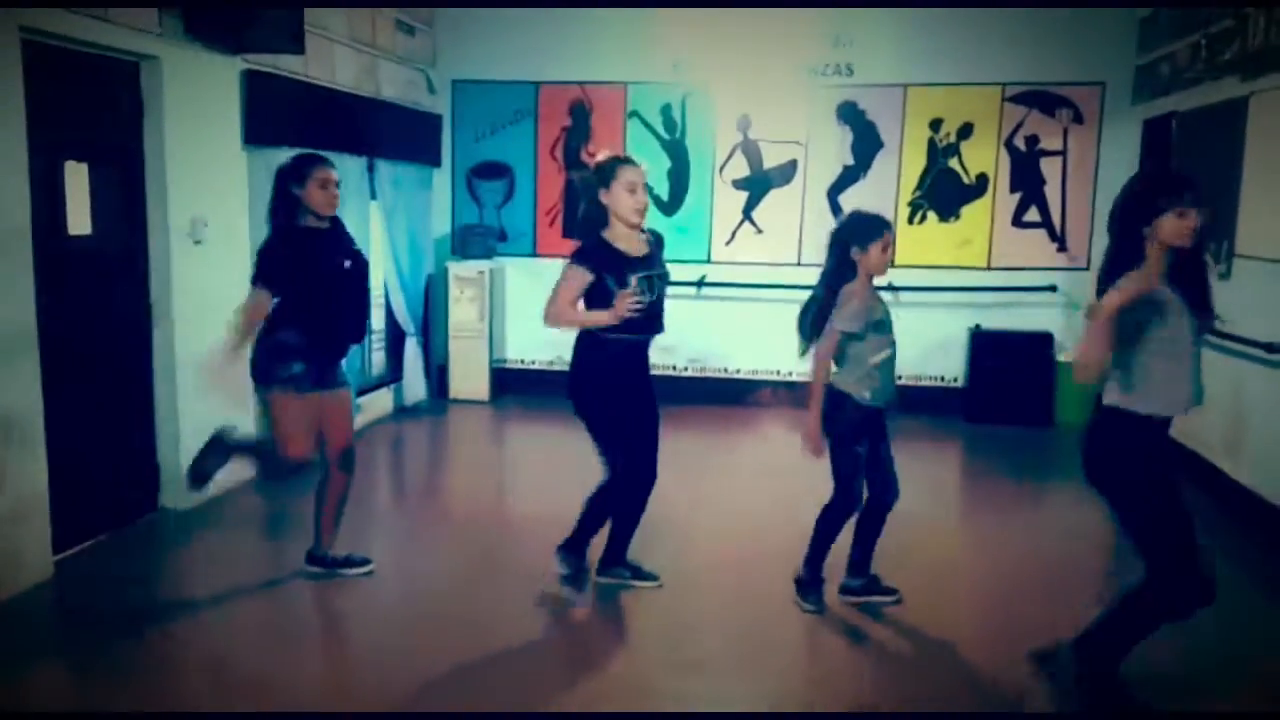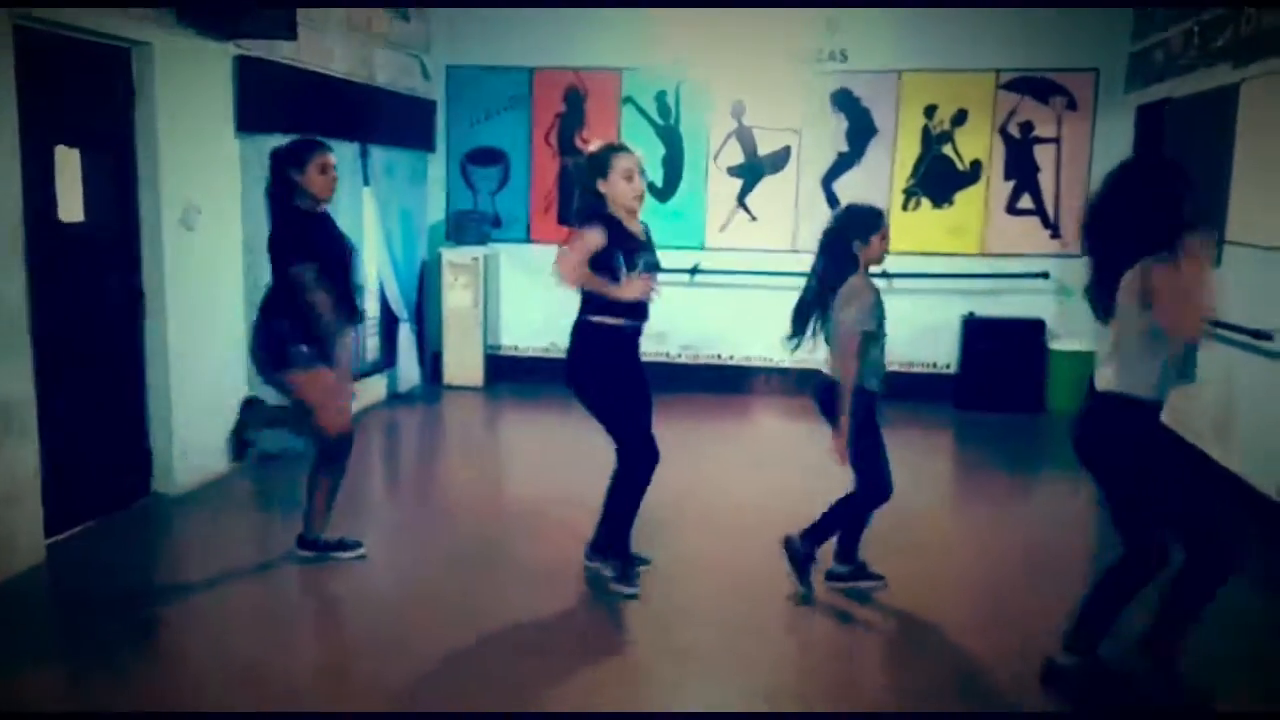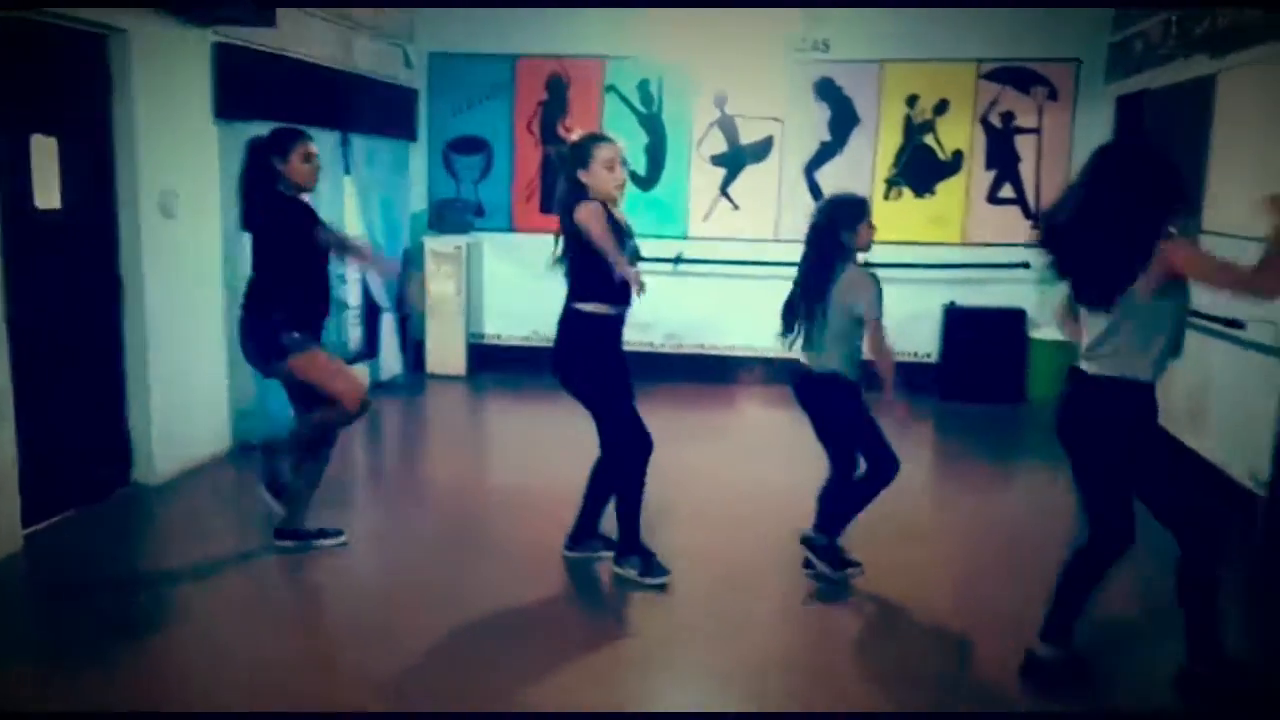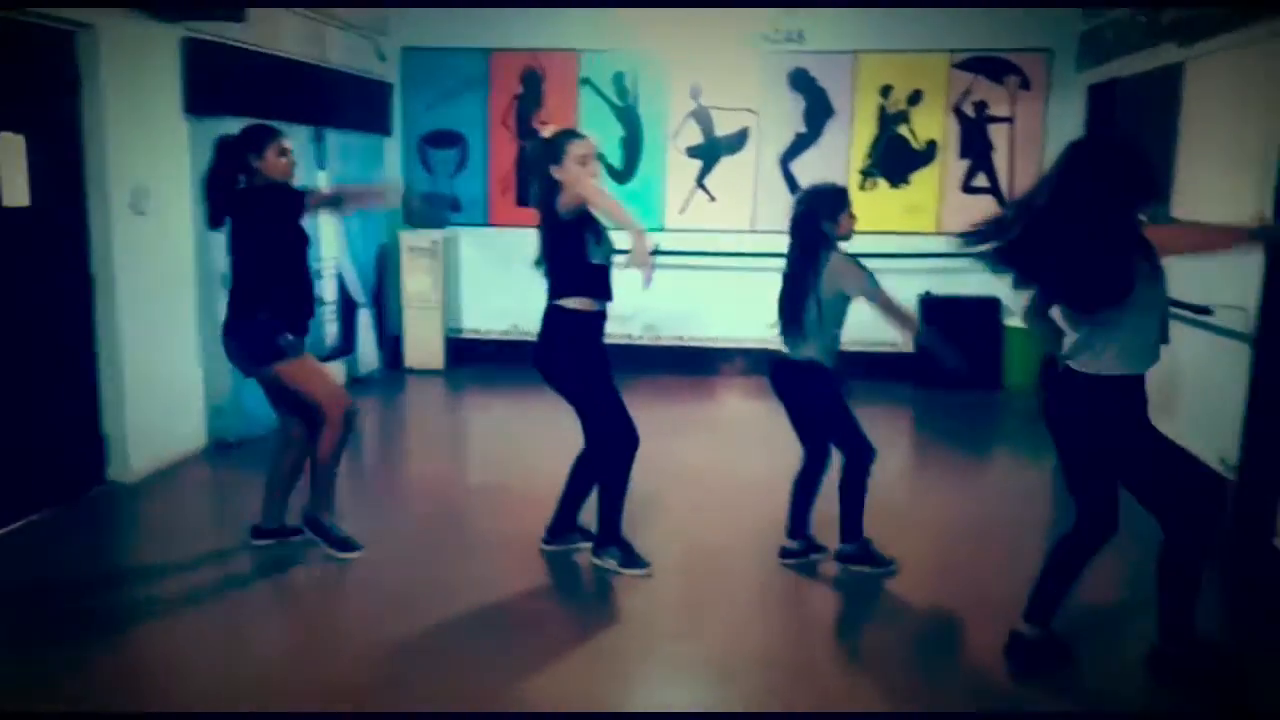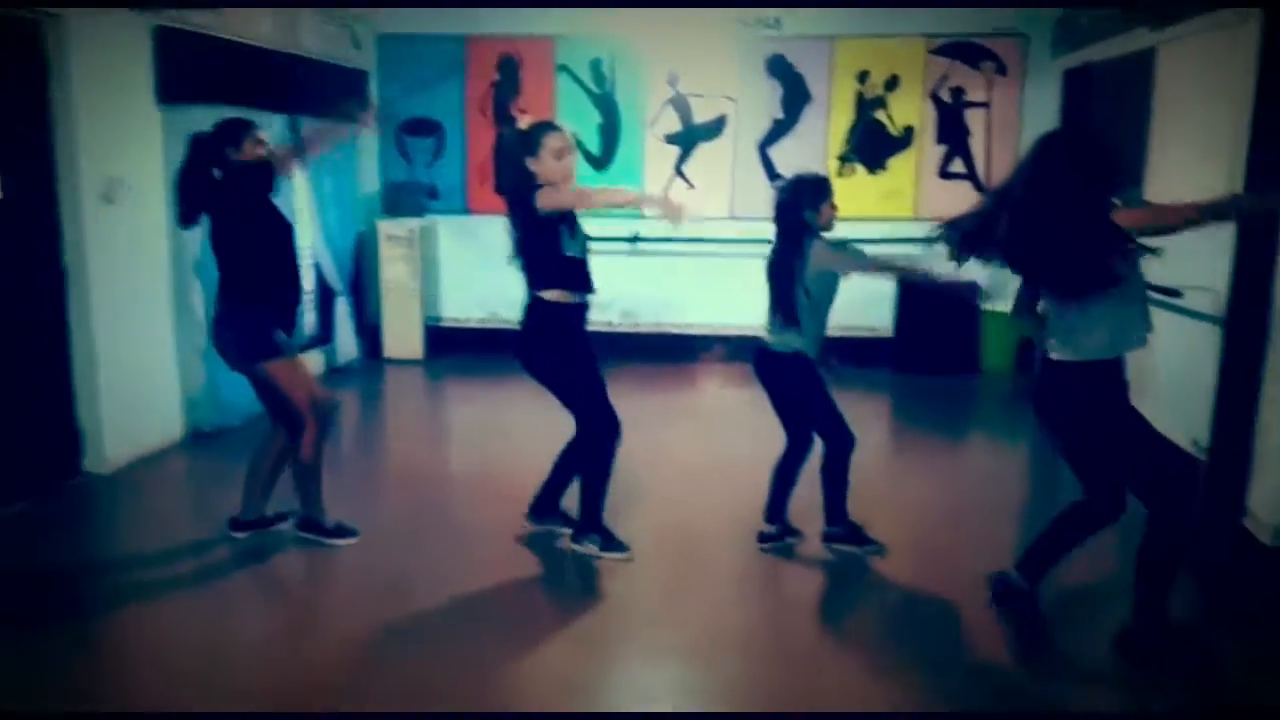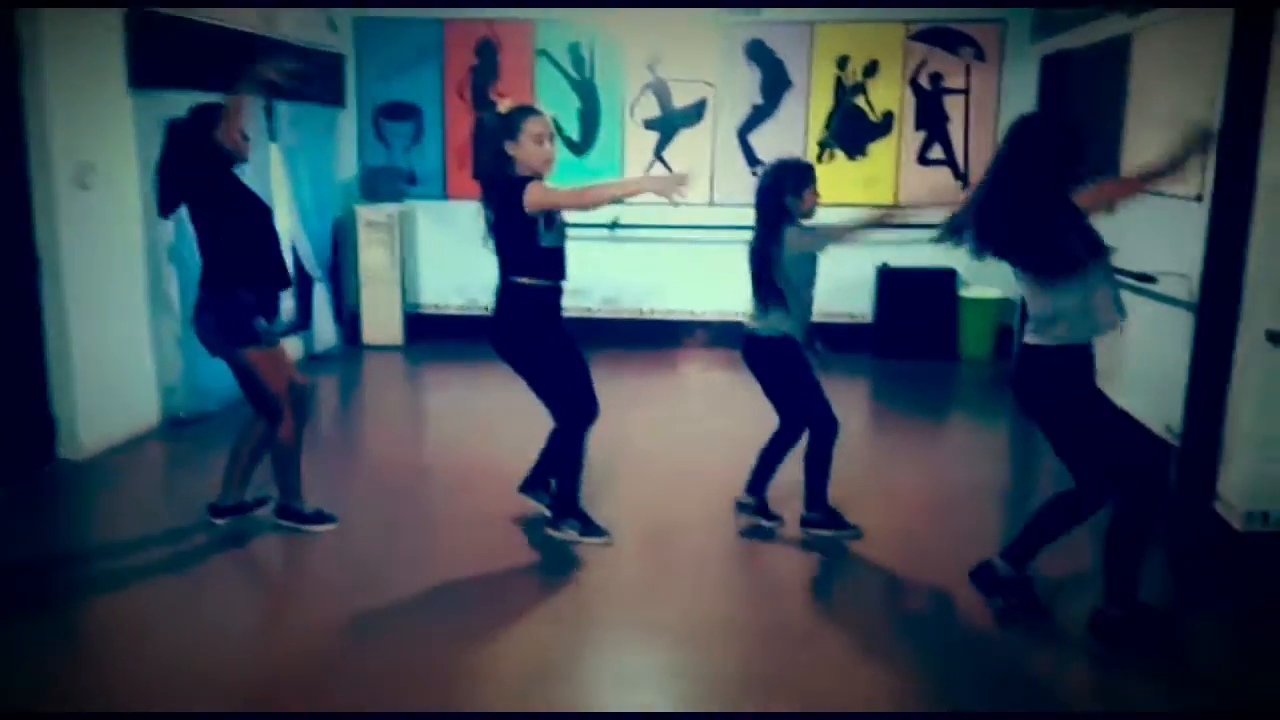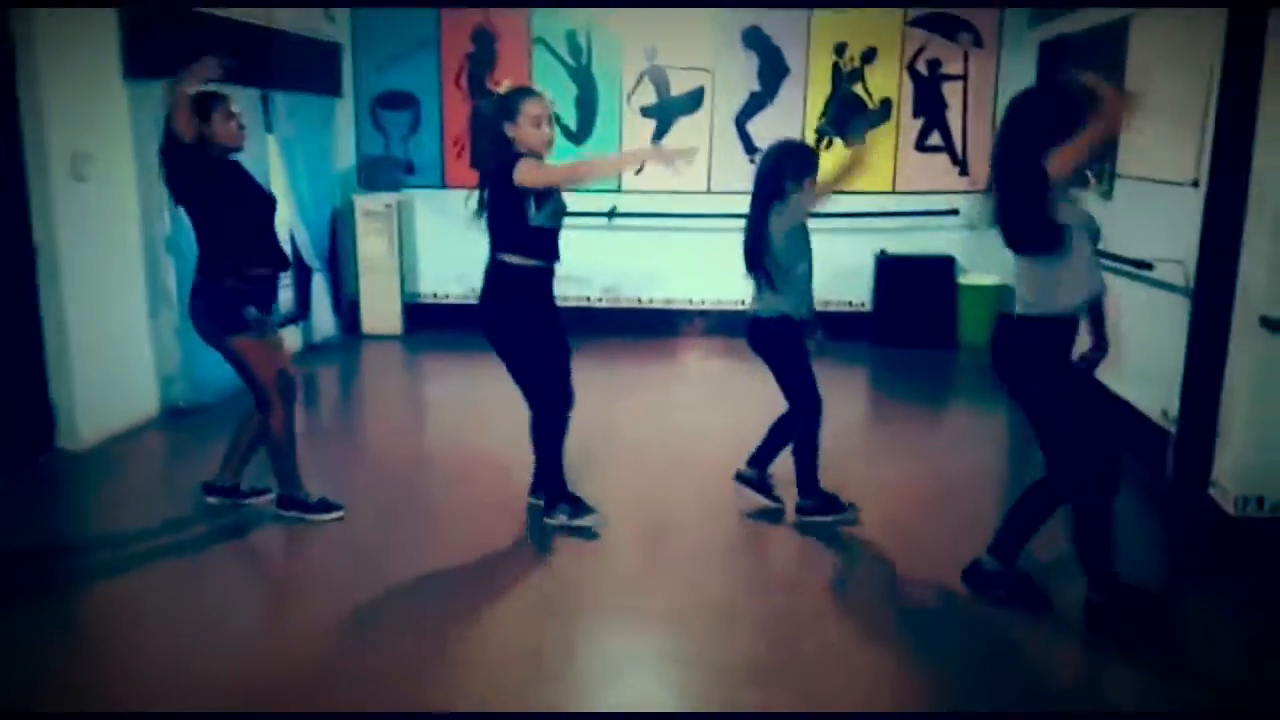
dt=0.1s
person 1, frame 1
left shoulder: (1174, 284)
right shoulder: (1134, 290)
right elbow: (1086, 369)
right wrist: (1116, 310)
left hip: (1134, 441)
right hip: (1128, 445)
left knee: (1169, 570)
right knee: (1189, 582)
left ankle: (1095, 671)
right ankle: (1079, 655)
person 1, frame 2
left shoulder: (1130, 263)
right shoulder: (1156, 270)
right elbow: (1188, 329)
right wrist: (1196, 259)
left hip: (1111, 422)
right hip: (1124, 429)
left knee: (1144, 552)
right knee: (1213, 551)
left ankle: (1073, 659)
right ankle: (1158, 654)
person 1, frame 3
left shoulder: (1089, 251)
right shoulder: (1164, 252)
left elbow: (1073, 318)
left hip: (1080, 402)
right hip: (1123, 412)
left knee: (1109, 533)
right knee: (1197, 532)
left ankle: (1050, 652)
right ankle: (1204, 663)
person 1, frame 4
left shoulder: (1054, 245)
right shoulder: (1144, 239)
left elbow: (1038, 313)
left hip: (1066, 395)
right hip: (1111, 406)
left knee: (1096, 521)
right knee: (1195, 514)
left ankle: (1032, 633)
right ankle: (1175, 647)
person 1, frame 5
left shoulder: (1036, 242)
right shoulder: (1107, 229)
left elbow: (1025, 309)
right elbow: (1201, 211)
right wrist: (1244, 204)
left hip: (1061, 384)
right hip: (1093, 392)
left knee: (1102, 498)
right knee: (1175, 499)
left ankle: (1019, 581)
right ankle: (1147, 627)
person 1, frame 6
left shoulder: (1020, 223)
right shoulder: (1065, 210)
right elbow: (1153, 176)
right wrist: (1192, 146)
left hip: (1039, 367)
right hip: (1061, 375)
left knee: (1098, 484)
right knee: (1133, 485)
left ankle: (1005, 567)
right ankle: (1119, 609)
person 1, frame 7
left shoulder: (1046, 192)
right shoulder: (1041, 179)
left elbow: (1082, 276)
right elbow: (1113, 115)
left wrist: (1098, 338)
right wrist: (1103, 95)
left hip: (1049, 342)
right hip: (1031, 347)
left knee: (1070, 464)
right knee: (1097, 465)
left ankle: (995, 566)
right ankle: (1105, 589)
person 2, frame 1
left shoulder: (654, 242)
right shoulder: (594, 253)
right elbow: (554, 313)
left wrist: (648, 315)
right wrist: (605, 315)
left hip: (636, 367)
right hip: (598, 368)
left knee: (641, 471)
right knee: (628, 471)
left ankle: (615, 559)
right ankle: (573, 549)
person 2, frame 2
left shoulder: (640, 230)
right shoulder: (600, 226)
right elbow: (566, 265)
left wrist: (636, 289)
right wrist: (617, 290)
left hip: (625, 353)
right hip: (594, 356)
left knee: (637, 456)
right knee: (641, 453)
left ankle: (609, 548)
right ankle: (610, 549)
person 2, frame 3
left shoulder: (614, 220)
right shoulder: (585, 210)
right elbow: (591, 217)
left wrist: (625, 268)
right wrist: (621, 263)
left hip: (603, 342)
right hip: (582, 343)
left knee: (618, 446)
right knee: (635, 443)
left ankle: (584, 534)
right ankle: (630, 550)
person 2, frame 4
left shoulder: (583, 214)
right shoulder: (562, 208)
right elbow: (586, 190)
right wrist: (637, 234)
left hip: (585, 338)
right hip: (566, 341)
left knee: (604, 440)
right knee: (621, 438)
left ankle: (562, 528)
right ankle: (609, 541)
person 2, frame 5
left shoulder: (553, 206)
right shoulder: (532, 200)
right elbow: (581, 195)
right wrist: (647, 199)
left hip: (567, 330)
right hip: (550, 333)
left knee: (593, 426)
right knee: (603, 427)
left ankle: (545, 507)
right ankle: (588, 528)
person 2, frame 6
left shoulder: (534, 193)
right shoulder: (514, 189)
right elbow: (577, 199)
right wrist: (647, 184)
left hip: (541, 314)
right hip: (521, 318)
left knee: (577, 407)
right knee: (576, 410)
left ankle: (538, 482)
right ankle: (565, 513)
person 2, frame 7
left shoulder: (542, 172)
right shoulder: (509, 169)
right elbow: (568, 174)
right wrist: (645, 155)
left hip: (538, 293)
right hip: (508, 295)
left knee: (558, 396)
right knee: (549, 397)
left ankle: (547, 485)
right ankle: (553, 497)
person 3, frame 1
left shoulder: (335, 231)
right shoulder: (286, 241)
right elbow: (260, 302)
right wrist: (231, 351)
left hip: (326, 360)
right hip: (287, 358)
left knee: (342, 455)
right knee: (294, 458)
left ankle: (323, 550)
right ankle: (225, 448)
person 3, frame 2
left shoulder: (318, 221)
right shoulder: (292, 224)
right elbow: (311, 287)
right wrist: (340, 346)
left hip: (317, 342)
right hip: (287, 342)
left knee: (339, 440)
right knee: (335, 426)
left ankle: (315, 535)
person 3, frame 3
left shoulder: (288, 209)
right shoulder: (279, 207)
right elbow: (336, 242)
left hip: (291, 331)
right hip: (274, 331)
left knee: (319, 421)
right knee: (352, 397)
left ankle: (293, 524)
right ankle: (281, 457)
person 3, frame 4
left shoulder: (265, 203)
right shoulder: (259, 200)
right elbow: (328, 199)
right wrist: (386, 194)
left hip: (274, 333)
right hip: (261, 333)
left knee: (301, 427)
right knee: (338, 411)
left ankle: (270, 522)
right ankle: (320, 517)
person 3, frame 5
left shoulder: (240, 198)
right shoulder: (236, 189)
right elbow: (289, 156)
right wrist: (350, 124)
left hip: (259, 326)
right hip: (251, 327)
left knee: (288, 425)
right knee: (315, 415)
left ankle: (250, 515)
right ankle: (312, 519)
person 3, frame 6
left shoulder: (218, 183)
right shoulder: (207, 177)
right elbow: (227, 126)
right wrist: (256, 79)
left hip: (242, 311)
right hip: (235, 312)
left knee: (271, 409)
right knee: (292, 402)
left ankle: (230, 500)
right ankle: (290, 506)
person 3, frame 7
left shoulder: (230, 172)
right shoulder: (196, 169)
right elbow: (178, 105)
right wrist: (201, 76)
left hip: (254, 297)
right hip: (227, 300)
left knee: (274, 394)
right knee: (278, 393)
left ankle: (225, 483)
right ankle: (291, 494)
person 4, frame 1
left shoulder: (862, 296)
right shoulder: (856, 299)
right elbow: (823, 356)
right wrist: (814, 415)
left hip: (869, 410)
right hip: (852, 409)
left knee: (884, 494)
right knee: (848, 498)
left ankle: (858, 577)
right ankle: (809, 576)
person 4, frame 2
left shoulder: (850, 285)
right shoulder: (864, 292)
right elbow: (847, 355)
right wrist: (844, 420)
left hip: (850, 395)
right hip: (851, 397)
left knee: (874, 483)
right knee: (875, 487)
left ankle: (845, 564)
right ankle: (804, 543)
person 4, frame 3
left shoulder: (824, 272)
right shoulder: (863, 281)
right elbow: (878, 344)
right wrist: (893, 397)
left hip: (814, 380)
right hip: (834, 387)
left knee: (844, 467)
right knee: (884, 465)
left ankle: (826, 546)
right ankle: (822, 535)
person 4, frame 4
left shoulder: (803, 261)
right shoulder: (843, 267)
right elbow: (892, 309)
right wrist: (935, 344)
left hip: (787, 370)
right hip: (810, 375)
left knee: (816, 455)
right knee: (858, 453)
left ankle: (796, 540)
right ankle: (852, 546)
person 4, frame 5
left shoulder: (788, 251)
right shoulder: (827, 254)
right elbow: (887, 266)
right wrist: (931, 277)
left hip: (772, 358)
right hip: (793, 365)
left knee: (801, 441)
right knee: (839, 439)
left ankle: (774, 526)
right ankle: (837, 527)
person 4, frame 6
left shoulder: (773, 236)
right shoulder: (799, 237)
right elbow: (849, 230)
left wrist: (807, 335)
right wrist: (893, 214)
left hip: (764, 343)
right hip: (778, 348)
left knee: (793, 423)
right knee: (823, 424)
left ankle: (753, 498)
right ankle: (816, 512)
person 4, frame 7
left shoulder: (784, 219)
right shoulder: (783, 214)
right elbow: (825, 190)
left wrist: (807, 323)
right wrist: (859, 154)
left hip: (779, 326)
right hip: (776, 329)
left knee: (802, 408)
right knee: (808, 409)
left ankle: (755, 468)
right ankle: (809, 498)
